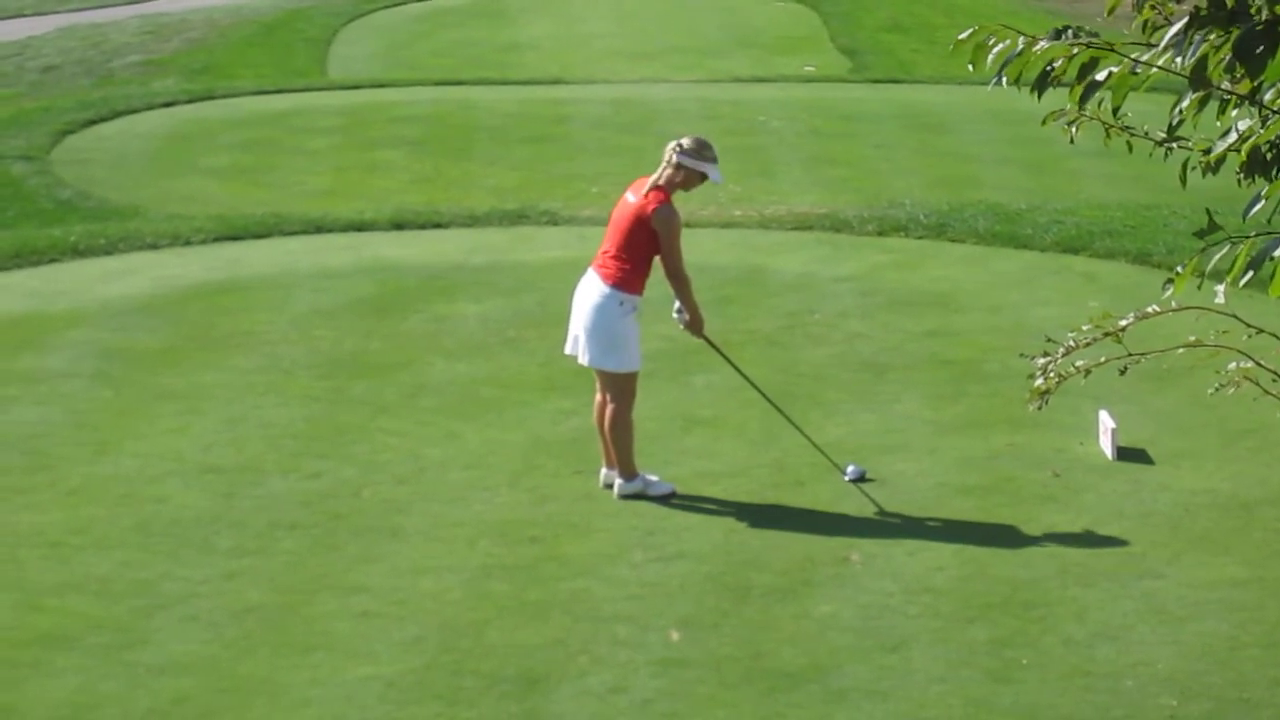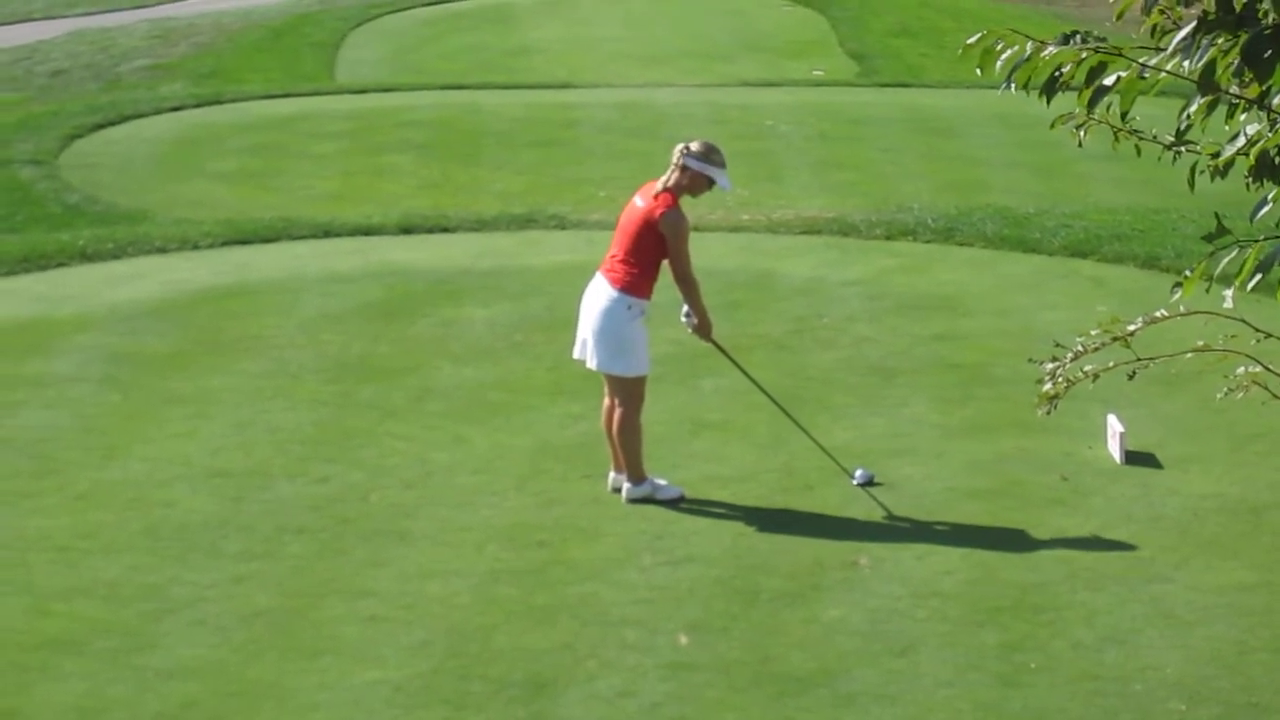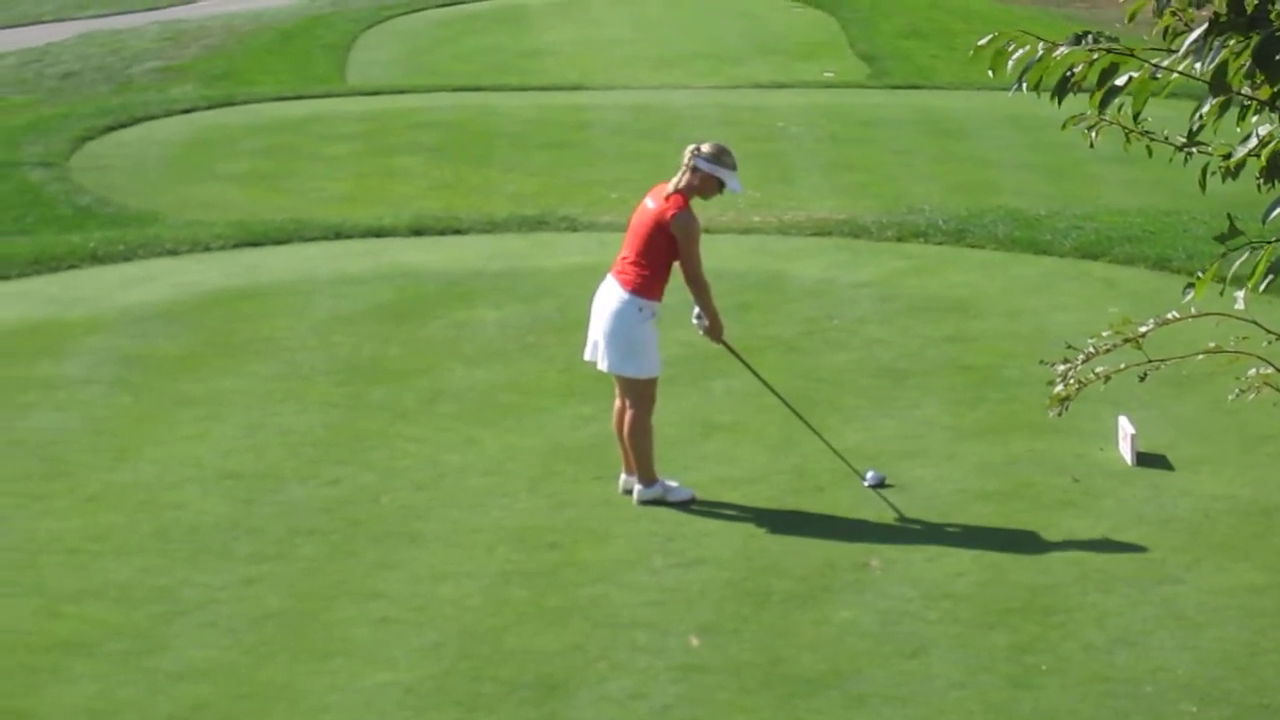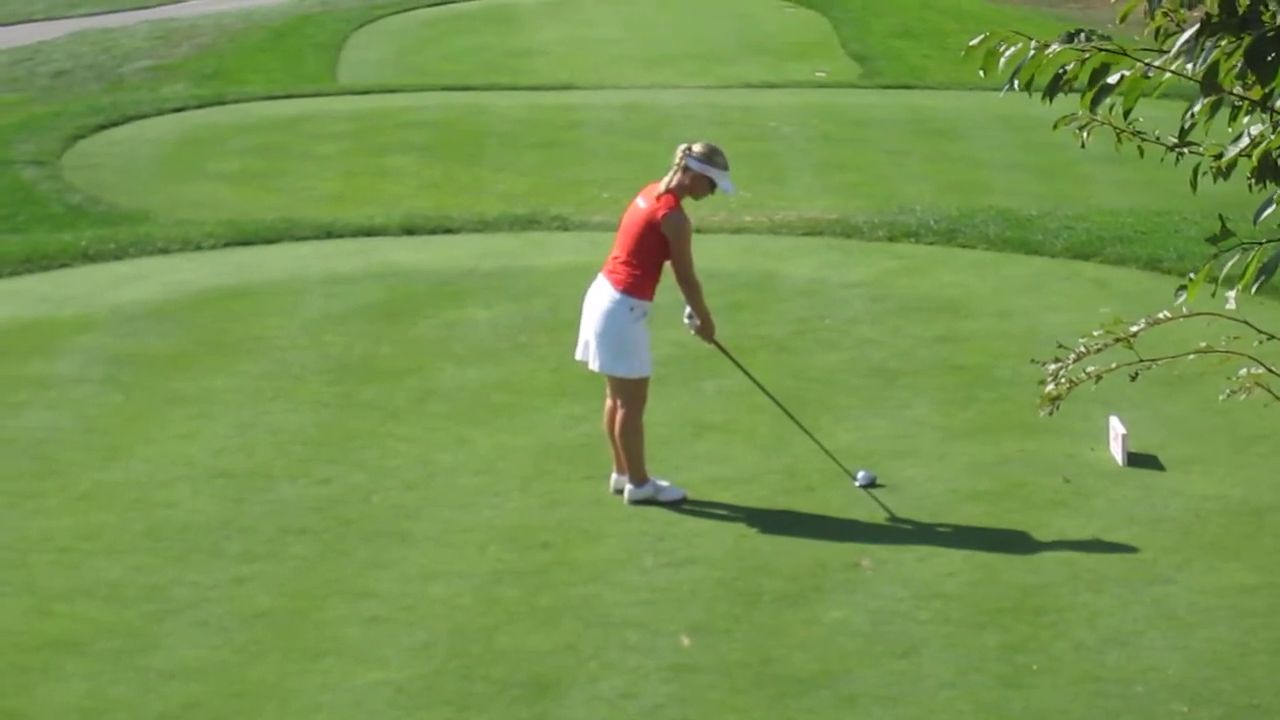
dt=0.1s
person 1, frame 1
left shoulder: (642, 186)
right shoulder: (664, 212)
right elbow: (675, 272)
left wrist: (682, 304)
right wrist: (694, 314)
left hip: (595, 289)
right hip: (613, 302)
left knee: (607, 391)
right knee: (622, 397)
left ankle: (612, 468)
right ankle: (628, 478)
person 1, frame 2
left shoulder: (650, 190)
right shoulder: (672, 216)
right elbow: (683, 276)
left wrist: (691, 308)
right wrist: (702, 318)
left hip: (603, 293)
right hip: (621, 306)
left knee: (615, 395)
right knee: (630, 401)
left ankle: (620, 472)
right ankle: (636, 482)
person 1, frame 3
left shoulder: (662, 191)
right shoulder: (683, 218)
right elbow: (695, 278)
left wrist: (702, 310)
right wrist: (714, 320)
left hip: (614, 295)
right hip: (632, 308)
left knee: (626, 397)
right knee: (641, 403)
left ankle: (632, 474)
right ankle: (647, 484)
person 1, frame 4
left shoulder: (653, 191)
right shoulder: (674, 218)
right elbow: (686, 278)
left wrist: (693, 310)
right wrist: (704, 320)
left hip: (605, 294)
right hip: (623, 308)
left knee: (618, 397)
right knee: (632, 402)
left ankle: (623, 473)
right ankle: (638, 484)
